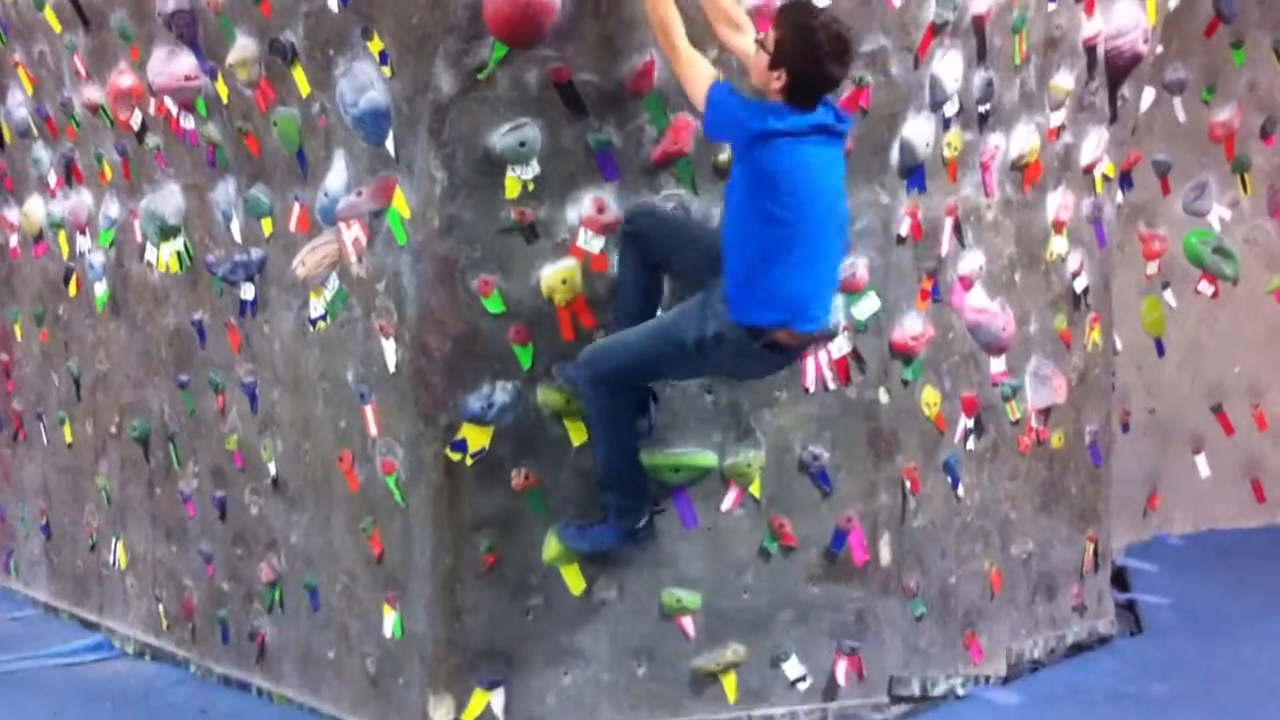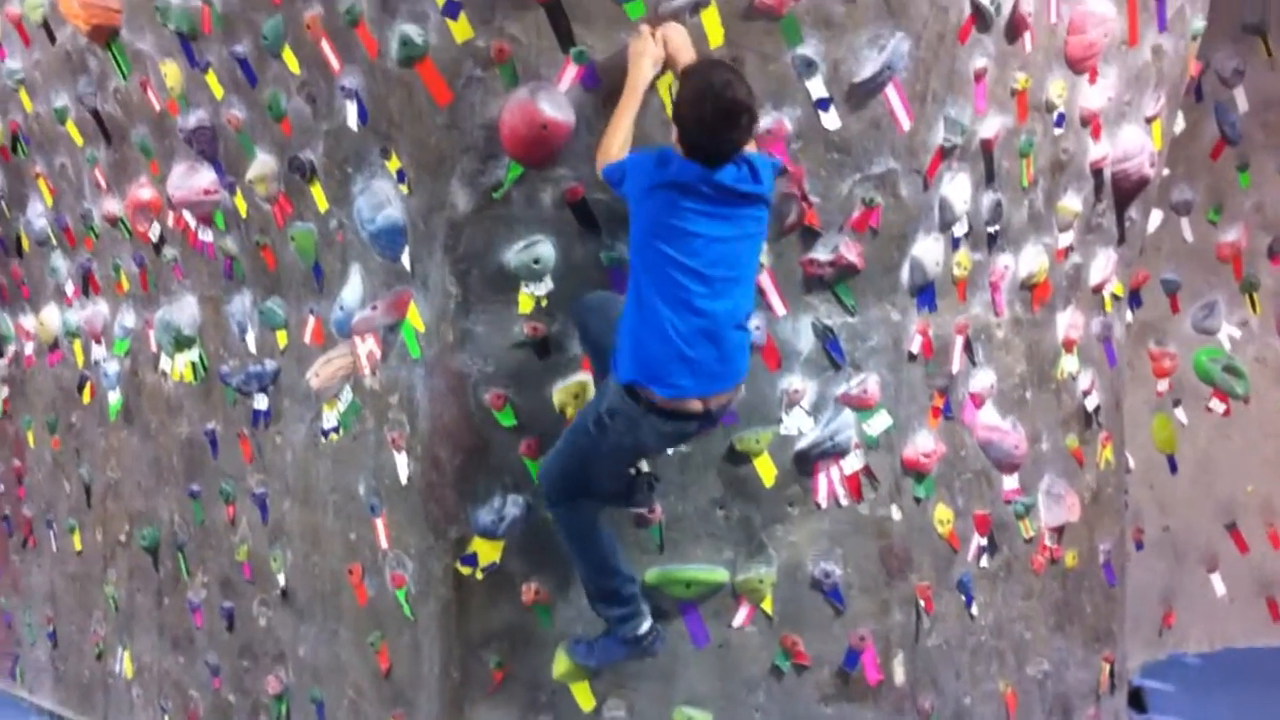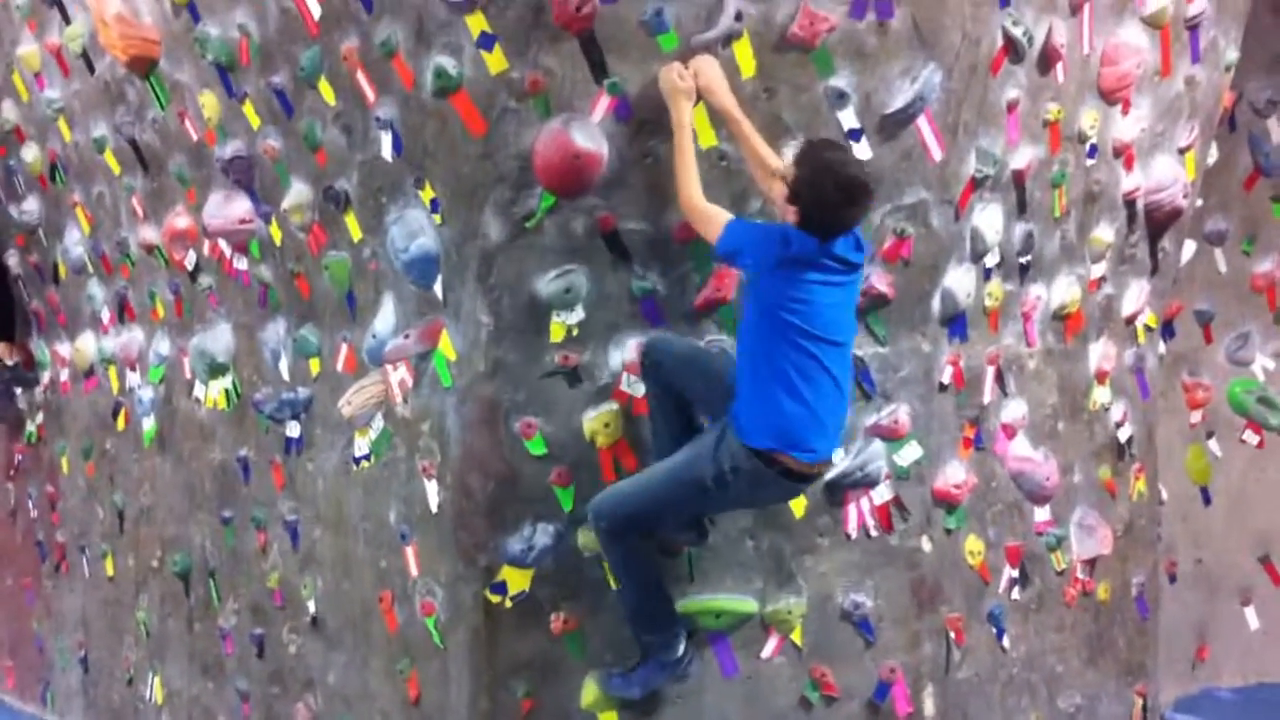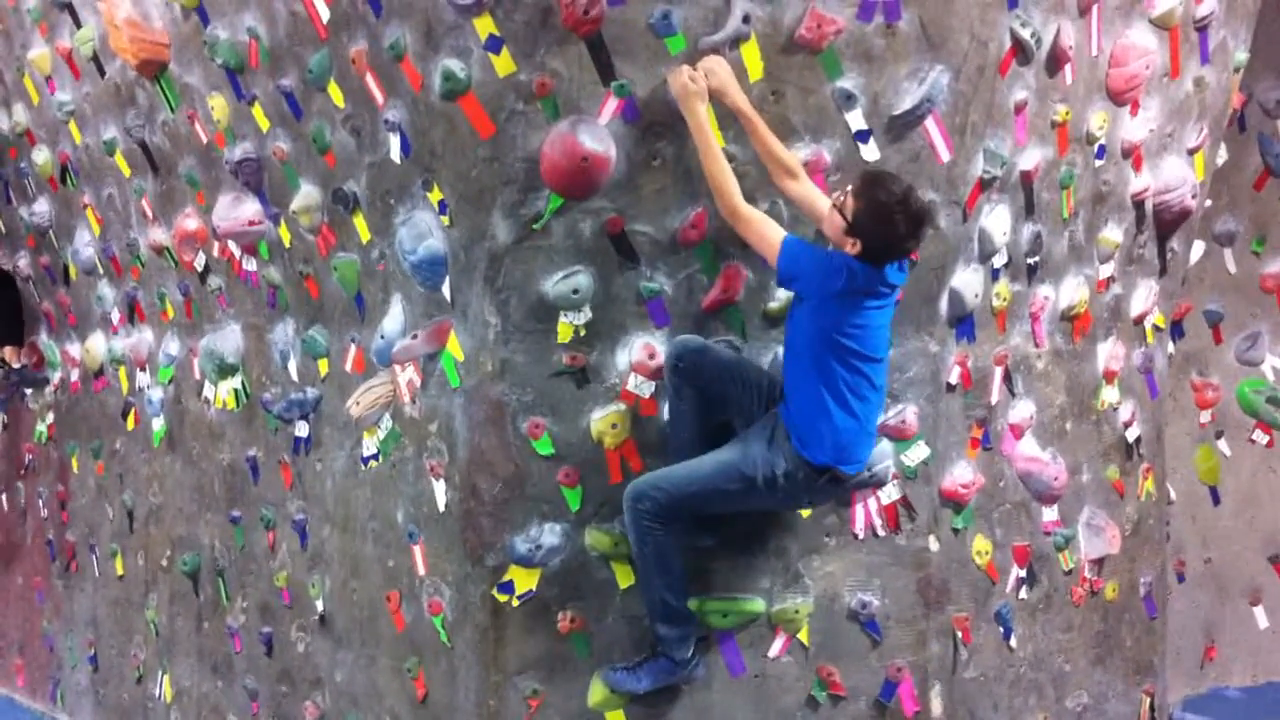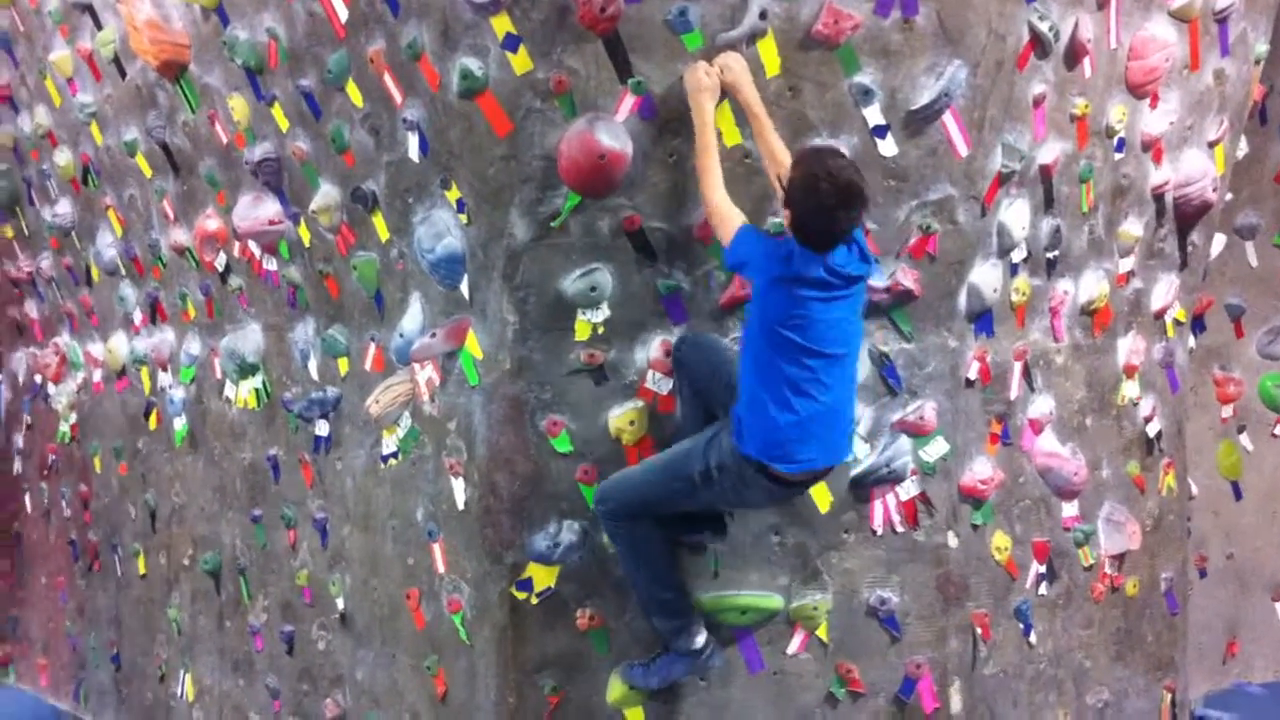
dt=0.7s
person 1, frame 1
left shoulder: (759, 126)
right shoulder: (826, 117)
left elbow: (677, 48)
left hip: (752, 333)
right hip: (775, 300)
left knee: (594, 371)
right knee: (641, 222)
left ankle: (630, 518)
right ankle: (629, 378)
person 1, frame 2
left shoulder: (656, 177)
right shoulder: (758, 180)
left elbow: (608, 156)
right elbow: (734, 136)
left wrist: (641, 73)
right wrist: (687, 60)
left hip: (652, 401)
right hip: (720, 396)
left knee: (560, 488)
right knee: (592, 309)
left ankle: (631, 626)
right ankle: (625, 476)
person 1, frame 3
left shoulder: (778, 250)
right shoulder: (846, 241)
left elbow: (692, 206)
right elbow: (771, 177)
left wrist: (681, 109)
right wrist: (723, 100)
left hip: (765, 458)
right hip: (800, 437)
left knee: (609, 515)
right knee: (659, 352)
left ankle: (665, 650)
right ankle: (678, 511)
person 1, frame 4
left shoulder: (838, 275)
right shoulder: (875, 254)
left elbow: (736, 211)
right elbow: (791, 177)
left wrist: (695, 111)
right wrist: (736, 100)
left hip: (810, 459)
right hip: (800, 416)
left knee: (645, 499)
right knee: (686, 356)
left ankle: (675, 651)
right ankle: (698, 493)
person 1, frame 5
left shoulder: (777, 264)
right shoulder: (855, 249)
left elbow: (714, 198)
right elbow: (796, 182)
left wrist: (703, 105)
right wrist: (748, 95)
left hip: (767, 465)
right hip: (824, 453)
left knee: (615, 504)
right knee: (692, 348)
left ankle: (687, 643)
right ankle: (699, 506)
